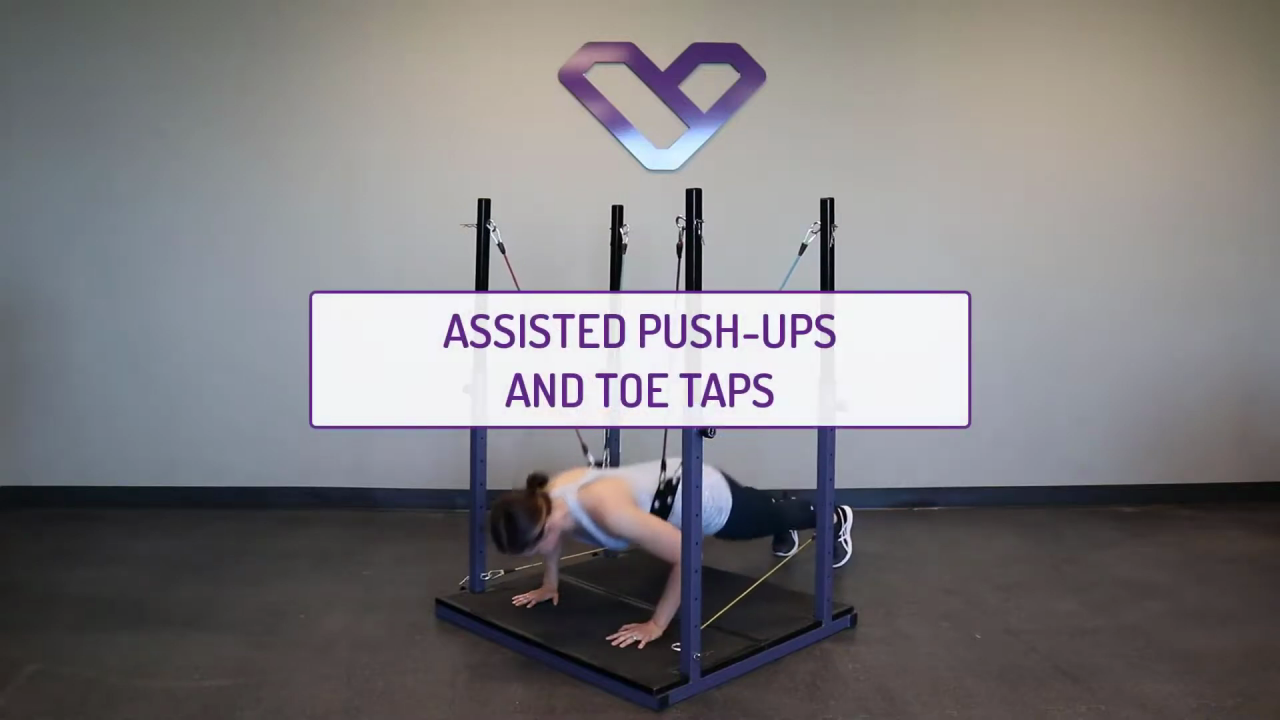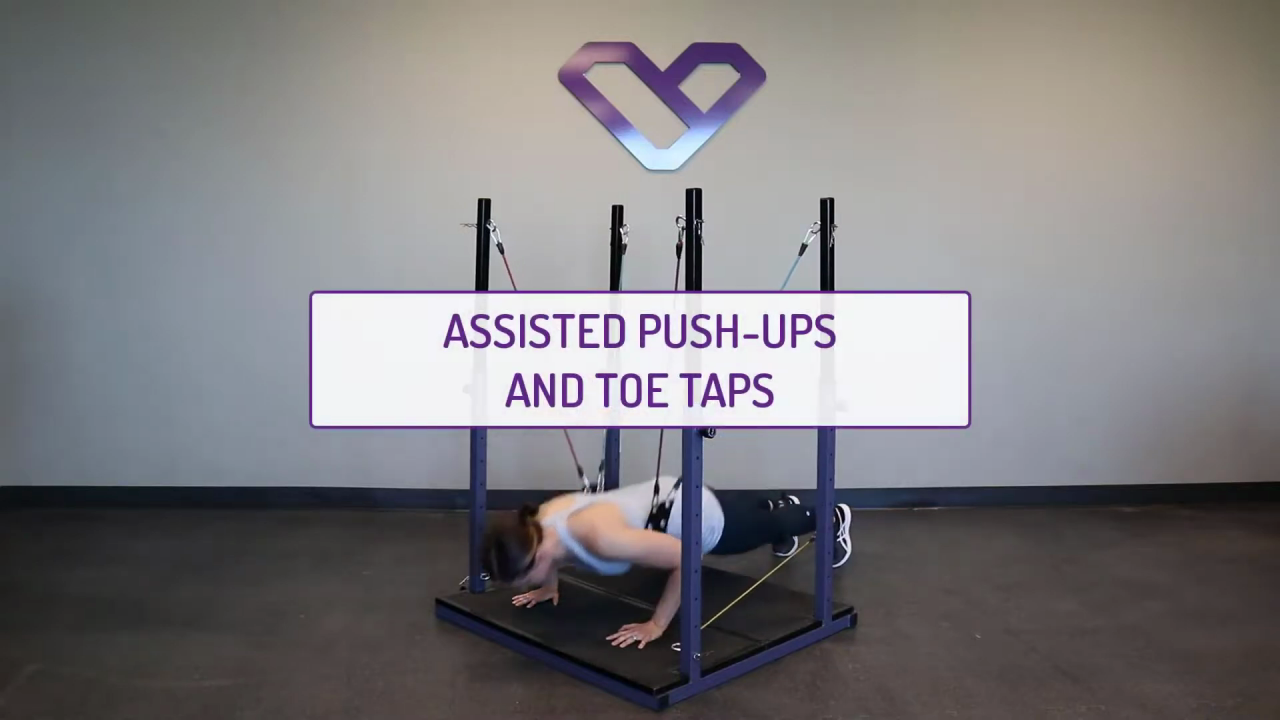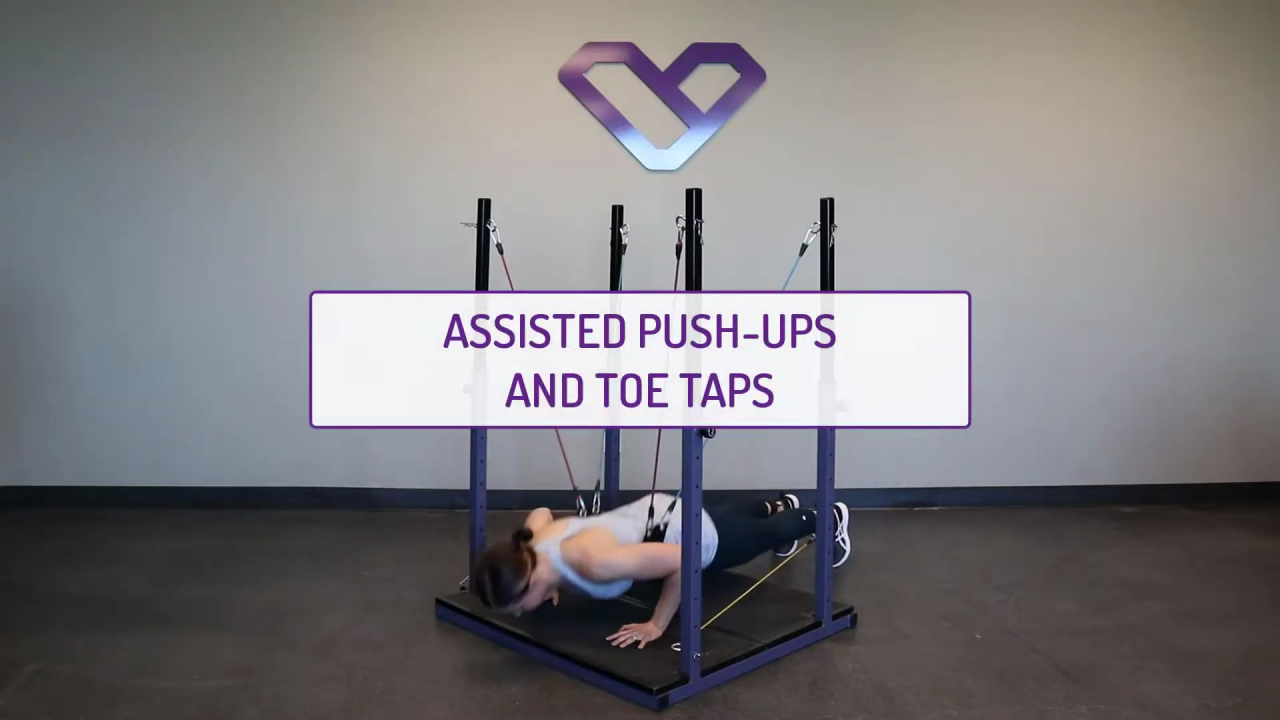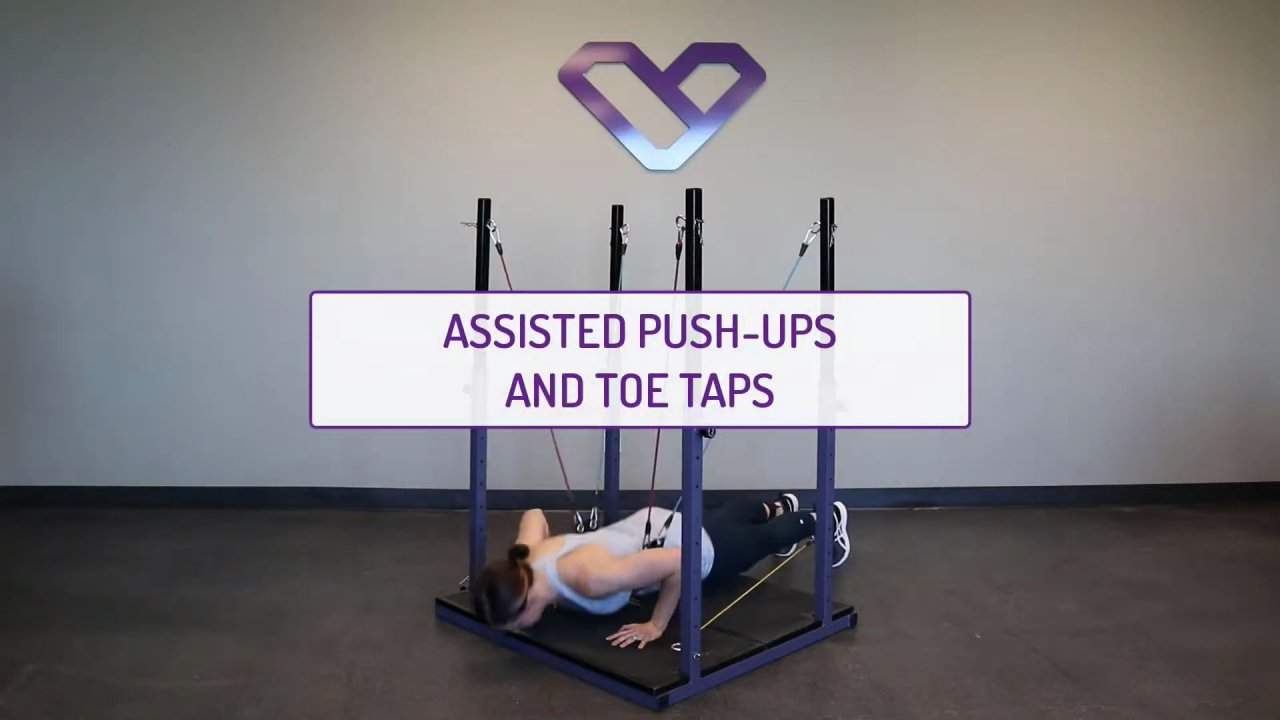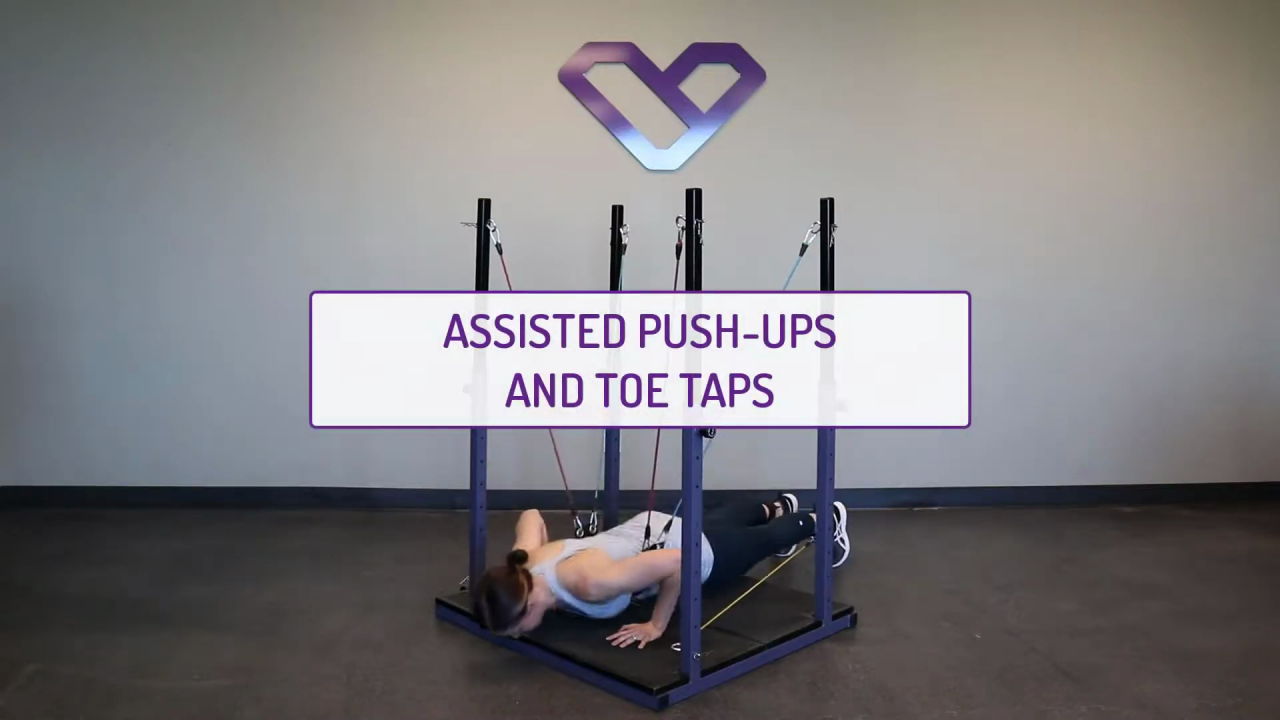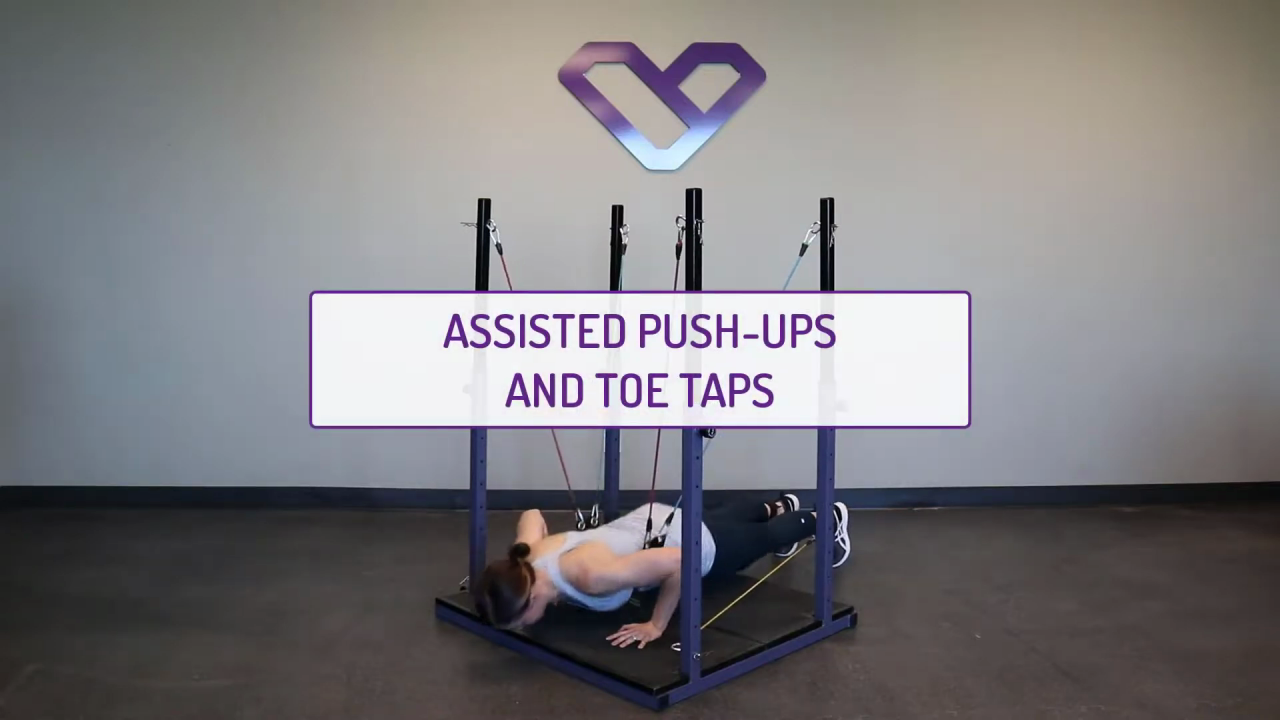
dt=0.1s
person 1, frame 1
left shoulder: (606, 510)
right shoulder: (547, 499)
left elbow: (685, 554)
left wrist: (656, 625)
right wrist: (549, 584)
left hip: (706, 498)
right hip: (666, 484)
left knee: (776, 518)
left ankle: (835, 520)
right ankle: (782, 501)
person 1, frame 2
left shoulder: (597, 538)
right shoulder: (540, 522)
left elbow: (681, 558)
left wrist: (657, 625)
right wrist: (548, 586)
right hip: (657, 500)
left knee: (770, 525)
left ankle: (834, 518)
right ankle: (779, 502)
person 1, frame 3
left shoulder: (590, 561)
right shoulder: (531, 547)
left elbow: (681, 560)
right elbow: (540, 512)
left wrist: (655, 626)
right wrist: (550, 587)
right hip: (650, 518)
left knee: (766, 533)
right knee: (745, 520)
left ankle: (831, 518)
right ankle: (778, 505)
person 1, frame 4
left shoulder: (588, 579)
right shoulder: (527, 565)
left elbow: (679, 562)
right elbow: (534, 514)
left wrist: (656, 626)
right hip: (646, 527)
left knee: (765, 537)
right knee: (719, 520)
left ankle: (827, 518)
right ankle: (777, 506)
person 1, frame 5
left shoulder: (588, 583)
right shoulder: (526, 571)
left elbow: (677, 562)
right elbow: (531, 514)
left wrist: (655, 626)
left hip: (695, 551)
right hip: (644, 530)
left knee: (765, 540)
right knee: (716, 521)
left ankle: (827, 519)
right ankle: (777, 507)
person 1, frame 6
left shoulder: (590, 574)
right shoulder: (529, 563)
left elbow: (680, 562)
right elbow: (531, 513)
left wrist: (655, 625)
right hip: (650, 522)
left knee: (766, 536)
right knee: (727, 517)
left ankle: (829, 519)
right ankle: (778, 506)
